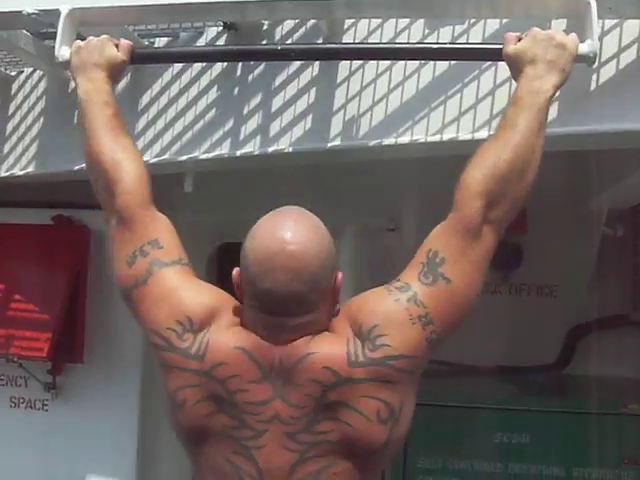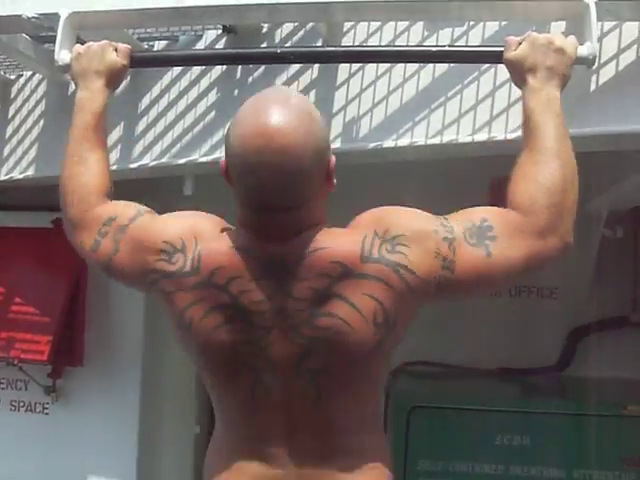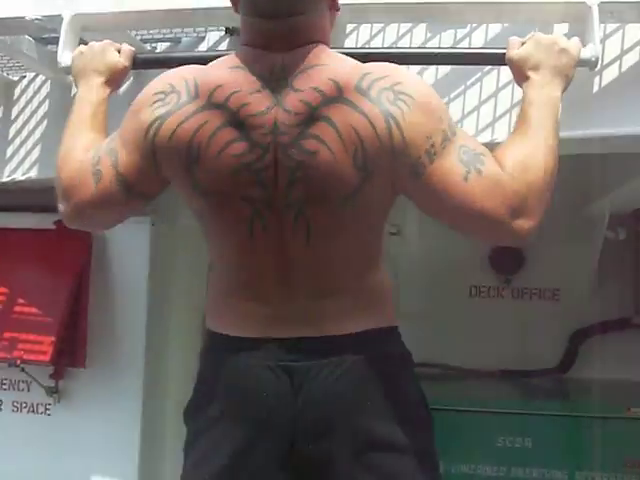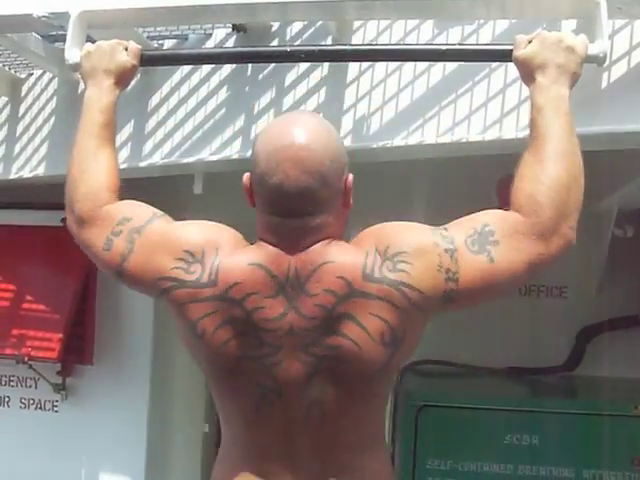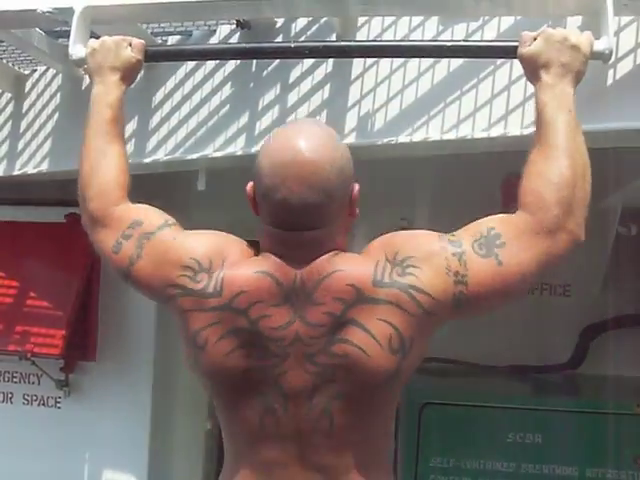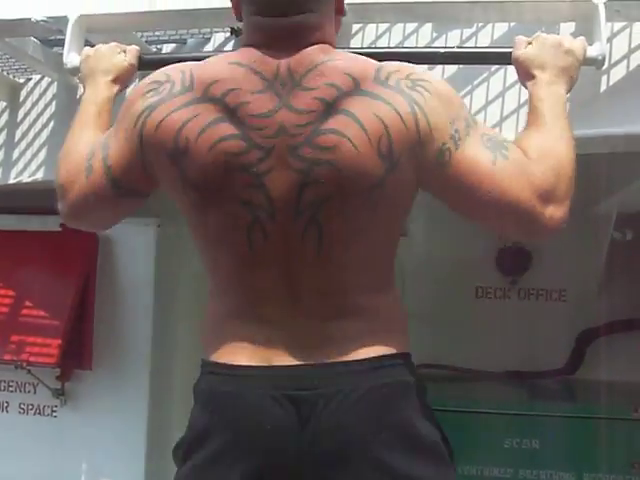
dt=0.4s
person 1, frame 1
left shoulder: (195, 343)
right shoulder: (380, 353)
left elbow: (126, 204)
right elbow: (481, 210)
left wrist: (94, 80)
right wrist: (537, 81)
person 1, frame 2
left shoulder: (184, 252)
right shoulder: (388, 251)
left elbow: (83, 220)
right elbow: (545, 227)
left wrist: (92, 90)
right wrist: (542, 89)
person 1, frame 3
left shoulder: (175, 102)
right shoulder: (388, 99)
left elbow: (77, 197)
right elbow: (517, 209)
left wrist: (93, 83)
right wrist: (544, 82)
left hip: (237, 377)
right hip: (357, 376)
person 1, frame 4
left shoulder: (205, 275)
right shoulder: (392, 277)
left elbow: (89, 213)
right elbow: (550, 225)
left wrist: (101, 87)
right wrist: (551, 85)
person 1, frame 5
left shoulder: (207, 278)
right shoulder: (404, 279)
left elbow: (102, 215)
right elbow: (556, 223)
left wrist: (107, 84)
right wrist: (555, 84)
person 1, frame 6
left shoulder: (169, 99)
right shoulder: (402, 96)
left elbow: (76, 201)
right elbow: (543, 204)
left wrist: (99, 86)
right wrist: (549, 83)
left hip: (234, 406)
right hip: (371, 404)
